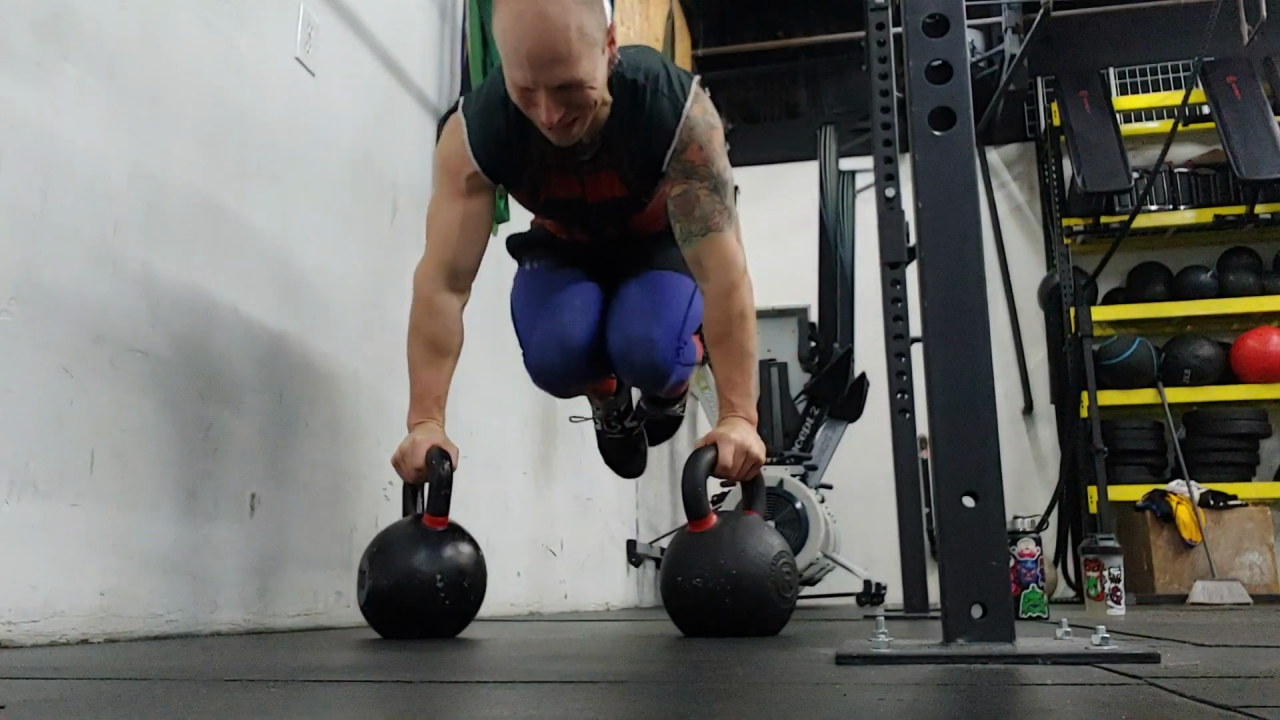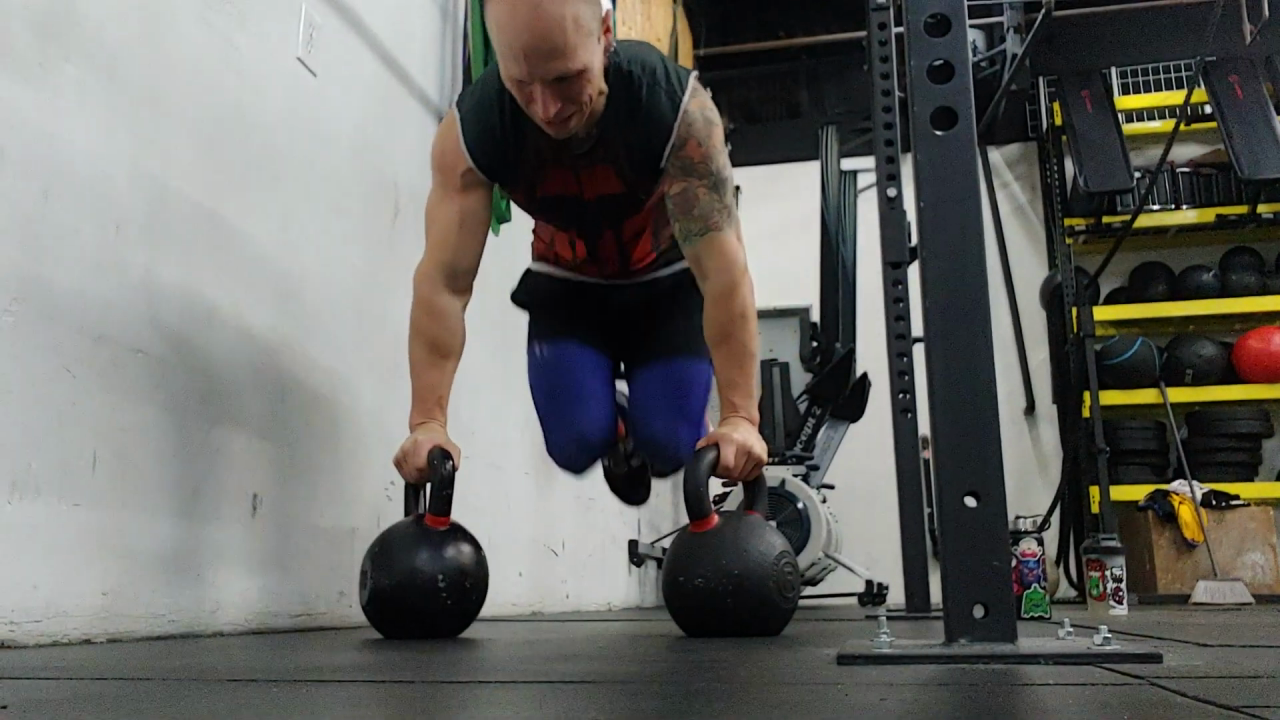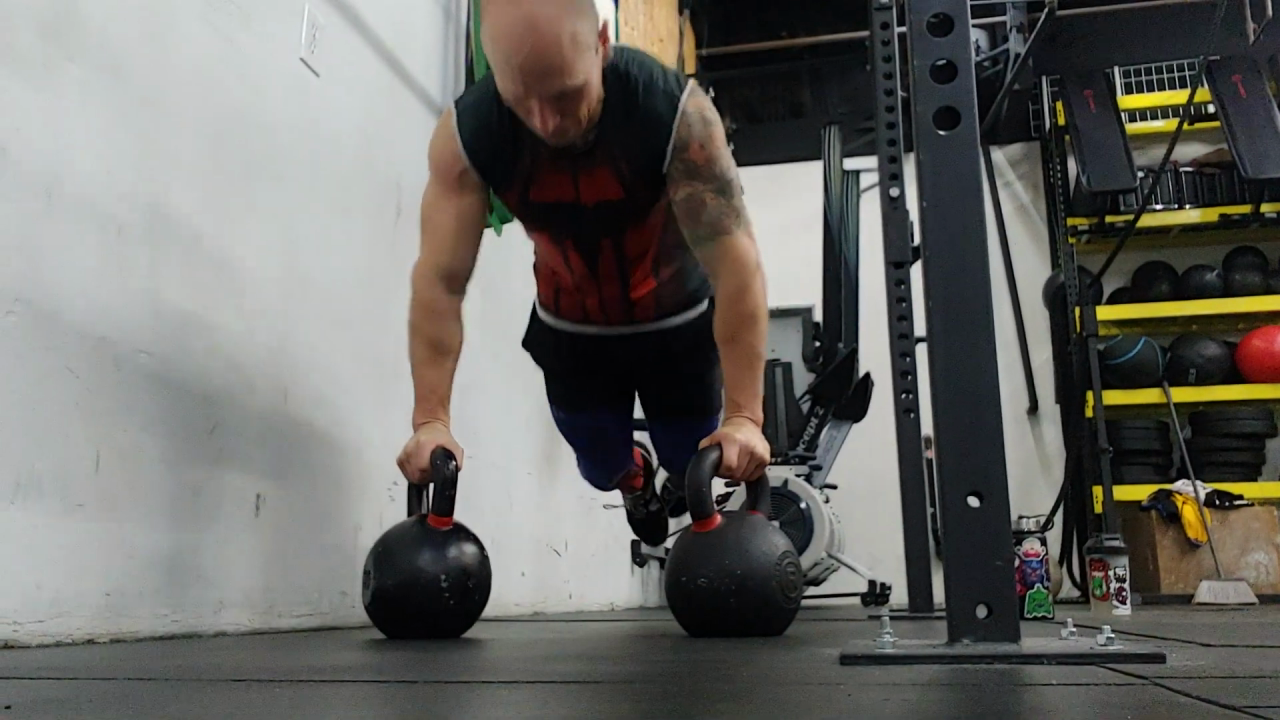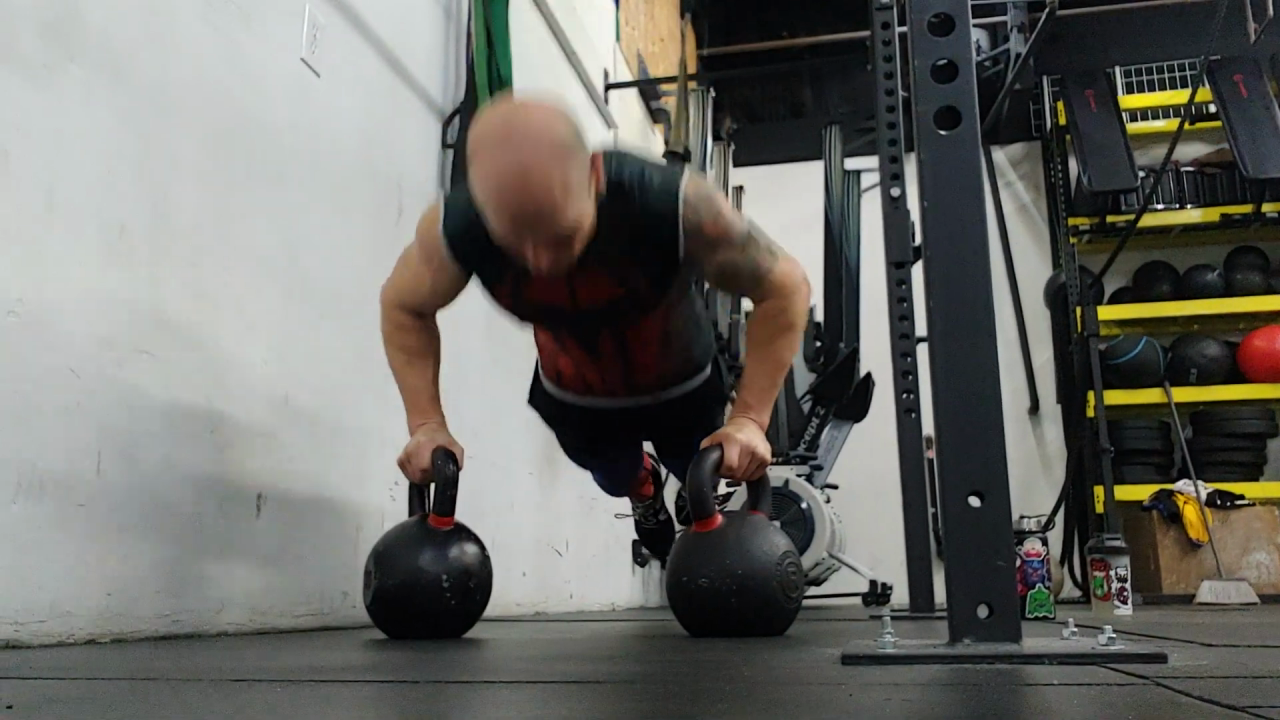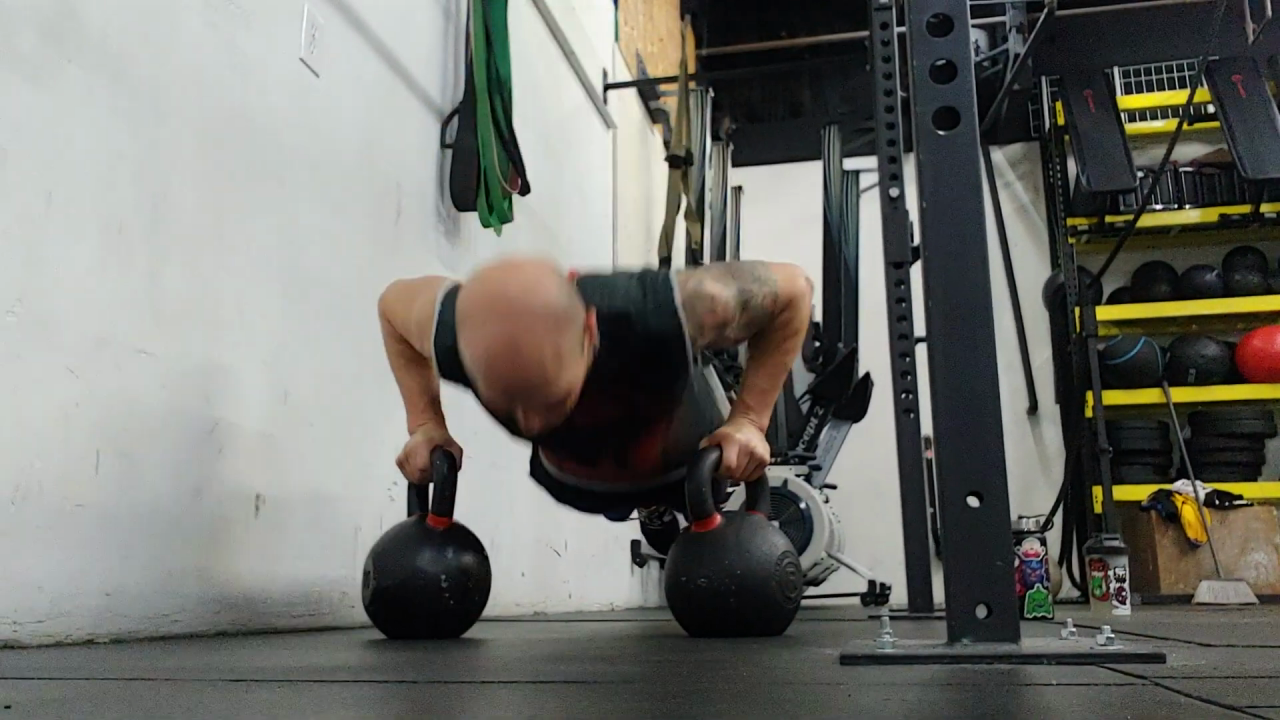
dt=0.2s
person 1, frame 1
left shoulder: (675, 106)
right shoulder: (476, 130)
left elbow: (722, 269)
right elbow: (445, 280)
left wrist: (739, 417)
right wrist: (425, 423)
left hip: (659, 242)
right hip: (564, 245)
left knee: (646, 350)
right knee: (556, 354)
left ankle: (667, 389)
right ankle: (608, 399)
person 1, frame 2
left shoulder: (674, 103)
right shoulder: (471, 127)
left elbow: (721, 268)
right elbow: (445, 281)
left wrist: (740, 418)
right wrist: (427, 422)
left hip: (665, 278)
right hip: (566, 283)
left knee: (670, 446)
right knee: (578, 446)
left ankle: (648, 444)
right ankle: (617, 435)
person 1, frame 3
left shoulder: (674, 111)
right shoulder: (466, 133)
left elbow: (735, 267)
right elbow: (441, 280)
left wrist: (744, 417)
right wrist: (430, 421)
left hip: (675, 322)
right hip: (571, 330)
left knee: (694, 472)
right knee: (603, 470)
left ankle: (678, 477)
right ankle: (634, 474)
person 1, frame 4
left shoulder: (673, 204)
right shoulder: (456, 228)
left elbow: (784, 289)
right elbow: (403, 308)
left wrist: (750, 418)
right wrist: (427, 424)
left hip: (679, 385)
right hip: (574, 397)
right knee: (617, 481)
right ankle: (645, 487)
person 1, frame 5
left shoulder: (669, 316)
right shoulder: (450, 335)
left elbow: (793, 290)
right elbow: (394, 304)
left wrist: (749, 420)
right wrist: (425, 426)
left hip: (684, 462)
right ankle: (650, 503)
